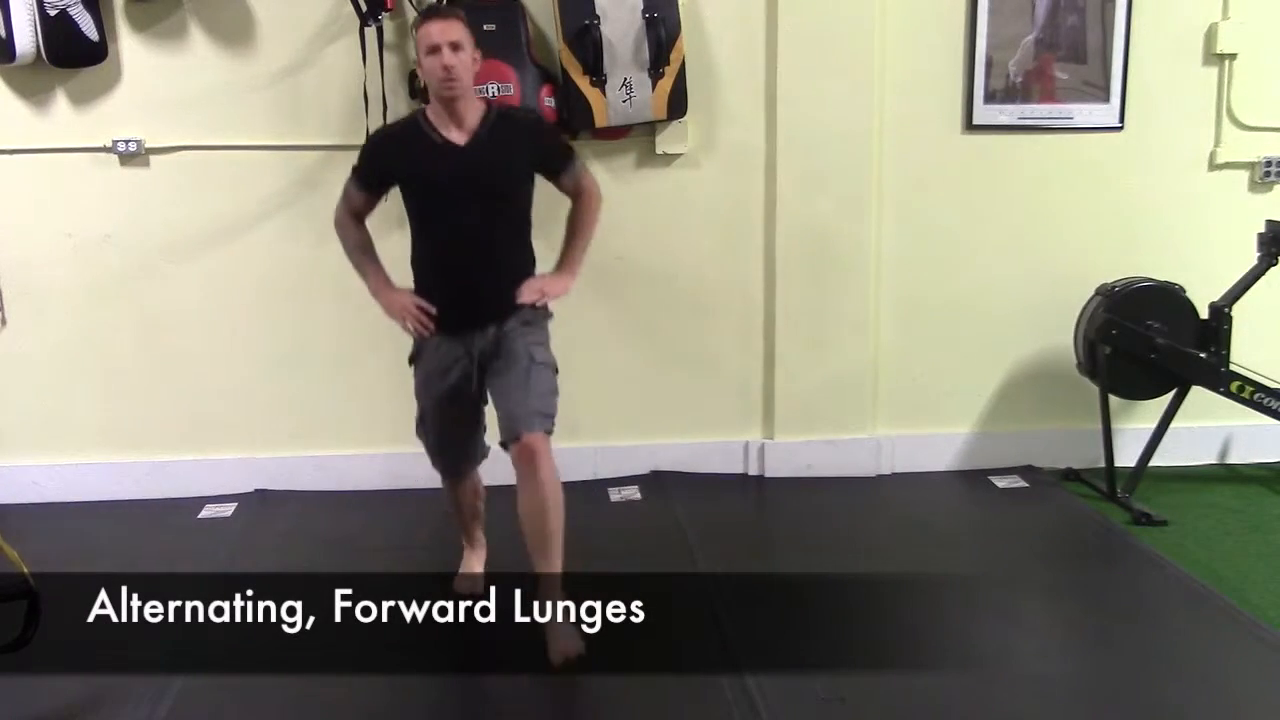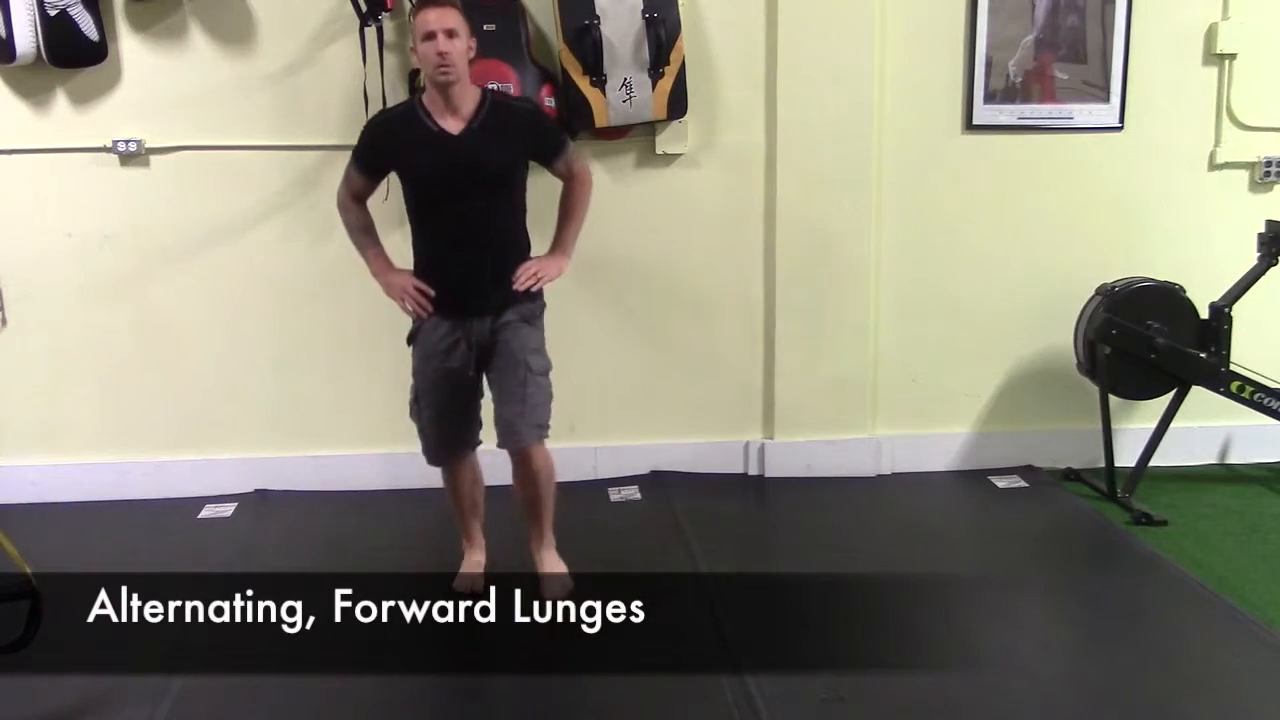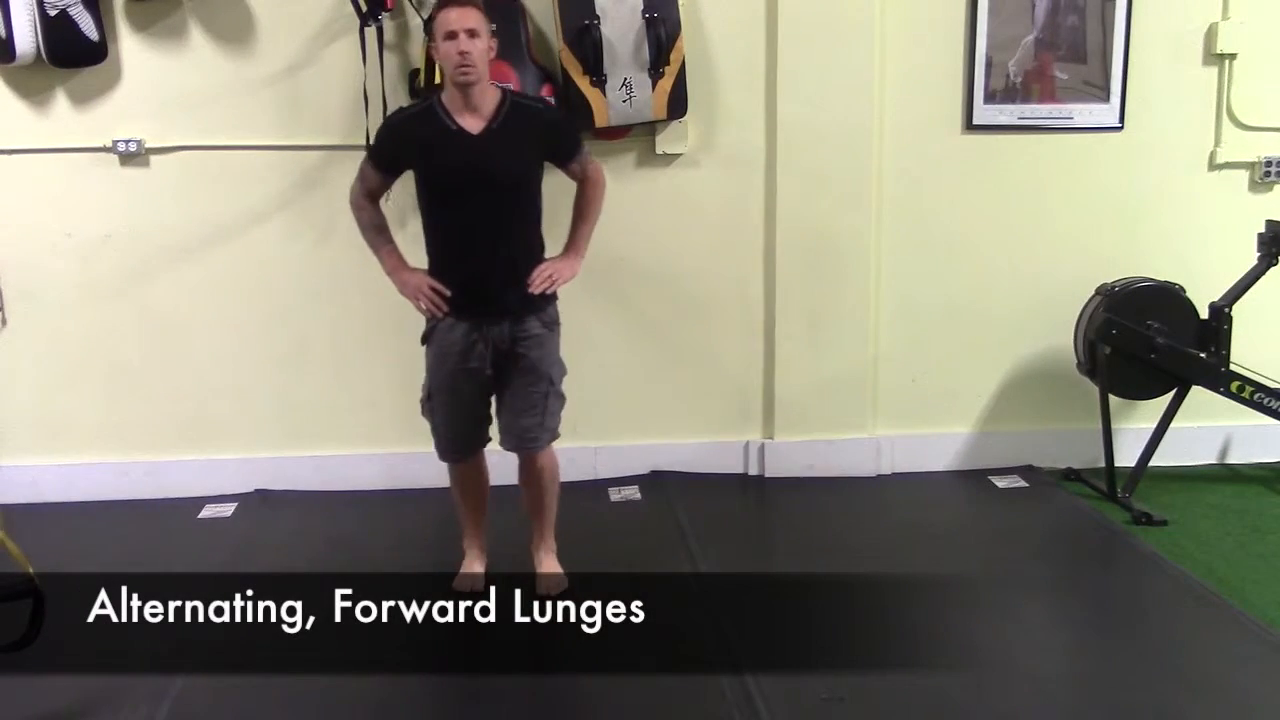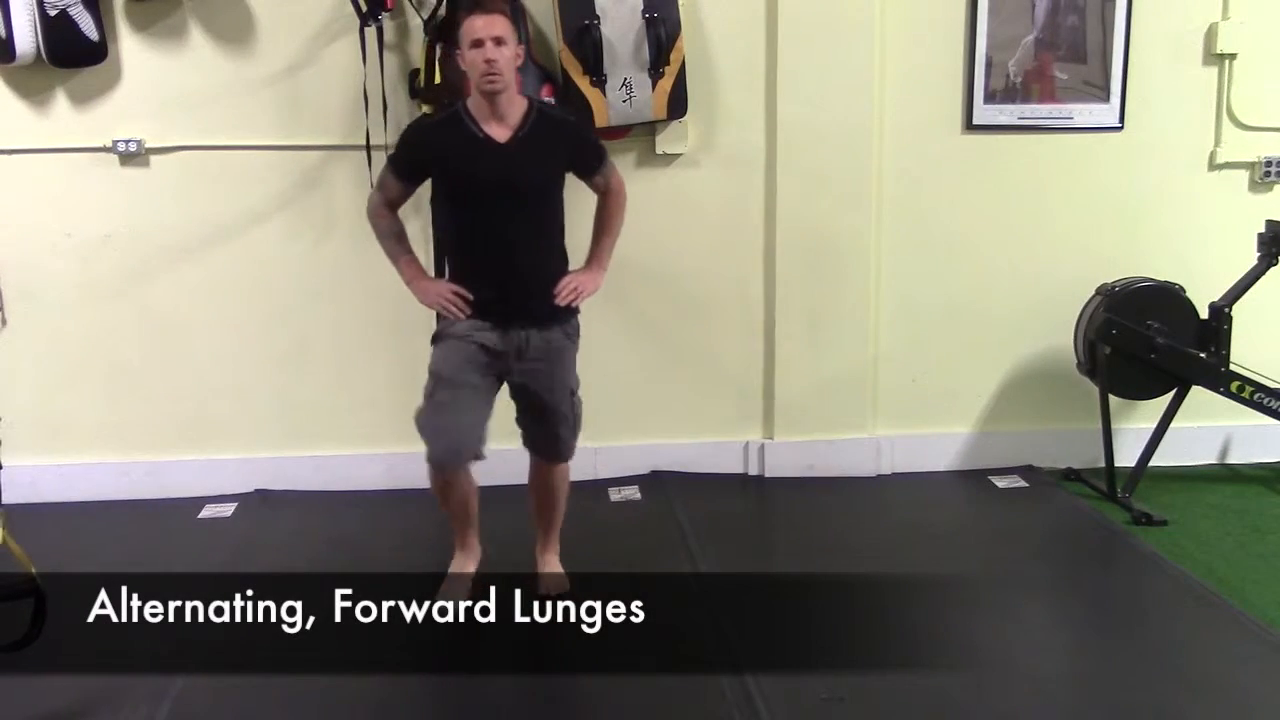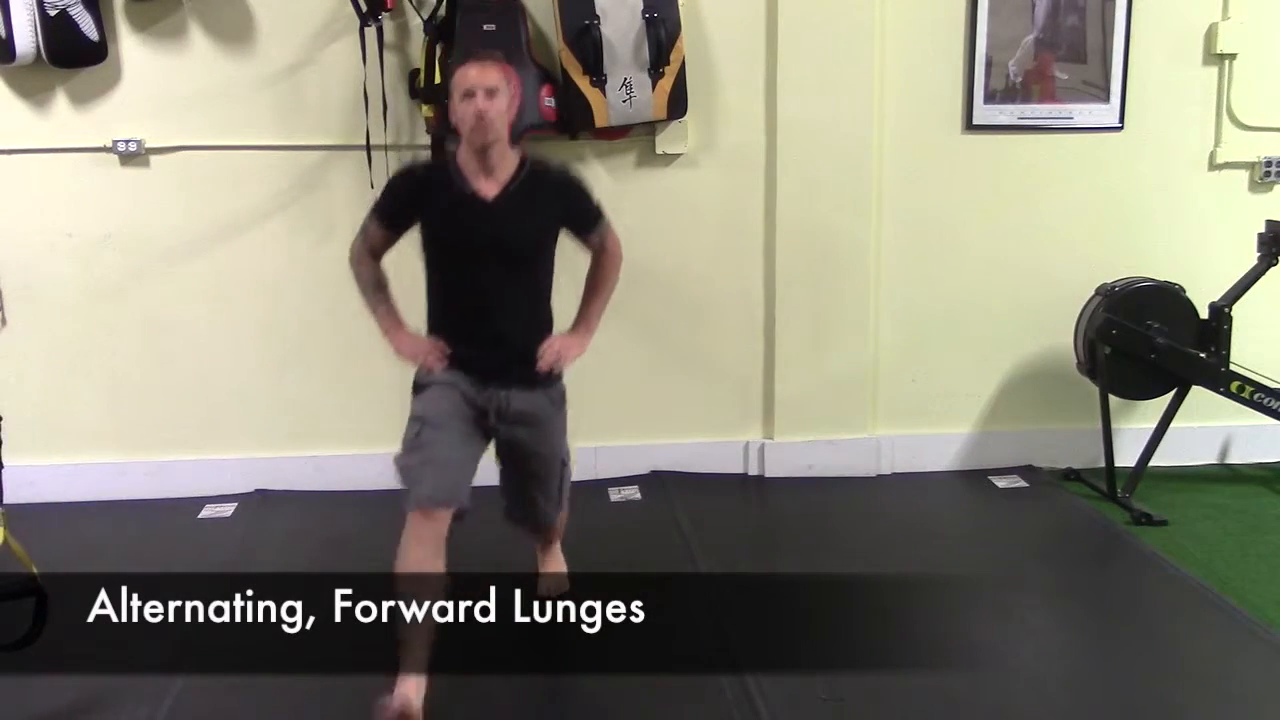
dt=0.3s
person 1, frame 1
left shoulder: (524, 130)
right shoulder: (394, 144)
left elbow: (586, 193)
right elbow: (348, 215)
left wrist: (564, 274)
right wrist: (384, 291)
left hip: (515, 321)
right hip: (442, 331)
left knee: (531, 444)
right knee: (455, 464)
left ankle: (553, 598)
right ankle: (474, 546)
person 1, frame 2
left shoulder: (519, 118)
right shoulder: (390, 130)
left elbow: (577, 176)
right elbow: (350, 198)
left wrist: (559, 255)
right wrist: (383, 271)
left hip: (513, 308)
right hip: (439, 315)
left knee: (526, 440)
right knee: (452, 448)
left ankle: (546, 548)
right ankle: (474, 549)
person 1, frame 3
left shoulder: (537, 119)
right shoulder: (408, 128)
left elbow: (591, 178)
right elbow: (363, 196)
left wrist: (573, 256)
right wrist: (397, 269)
left hip: (529, 313)
right hip: (455, 316)
left knee: (534, 444)
right knee: (461, 448)
left ankle: (545, 552)
right ankle: (475, 552)
person 1, frame 4
left shoulder: (561, 130)
right shoulder: (432, 135)
left elbow: (613, 192)
right elbow: (381, 205)
left wrist: (596, 268)
right wrist: (416, 279)
left hip: (548, 323)
right hip: (468, 322)
left knee: (552, 455)
right knee: (447, 457)
left ankle: (548, 556)
right ankle: (465, 554)
person 1, frame 5
left shoulder: (552, 186)
right shoulder: (421, 183)
left elbow: (607, 249)
right elbow: (364, 252)
left wrist: (582, 332)
right wrist: (396, 331)
left hip: (531, 380)
right hip: (452, 376)
left knee: (543, 514)
right knee: (427, 509)
left ankle: (550, 552)
